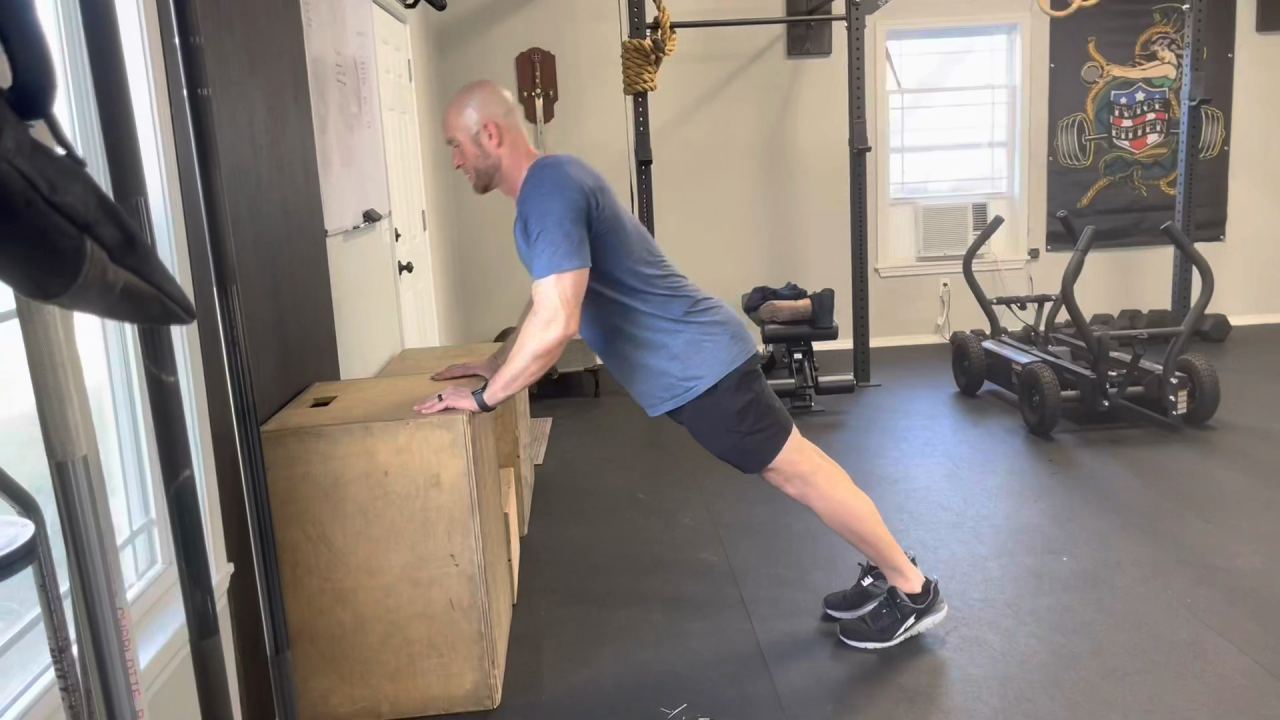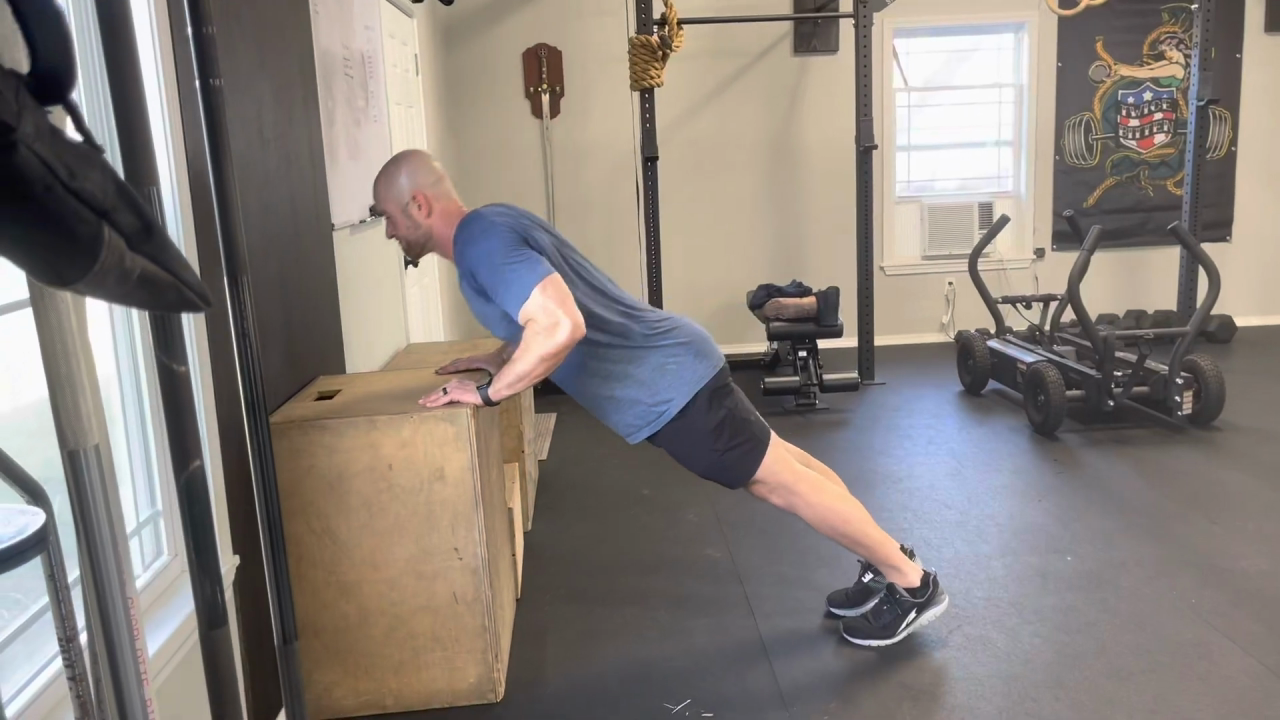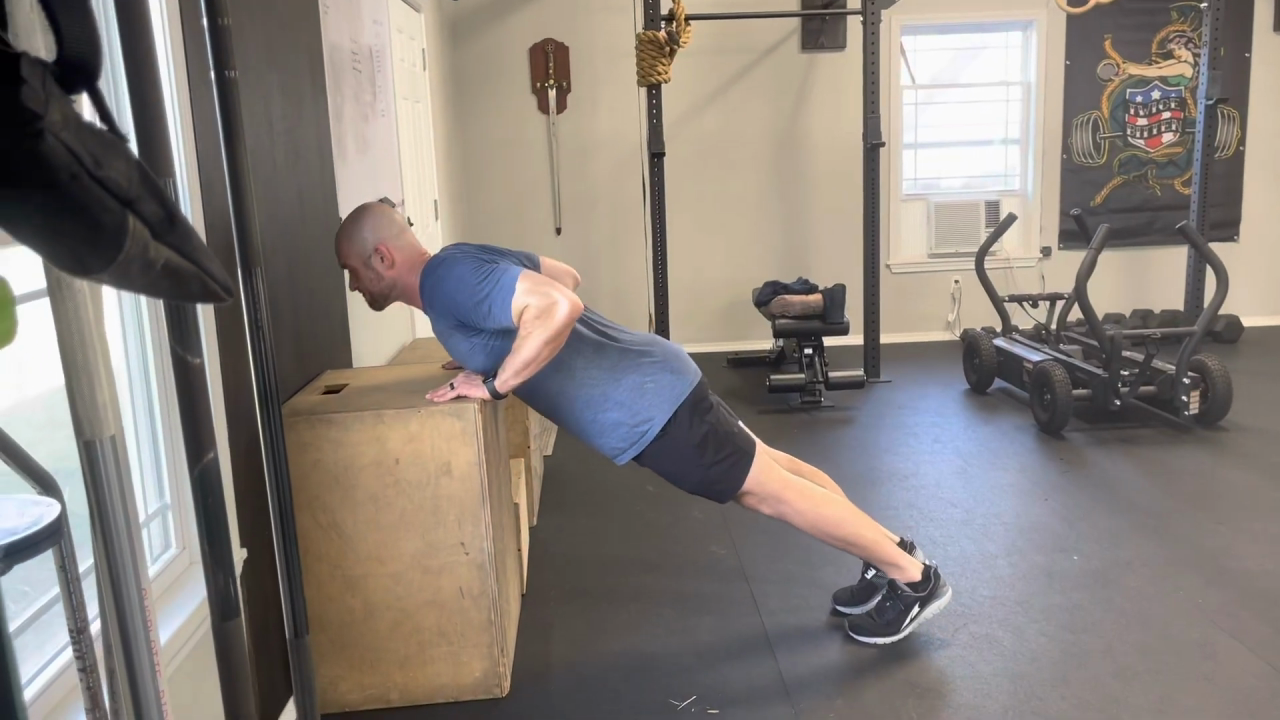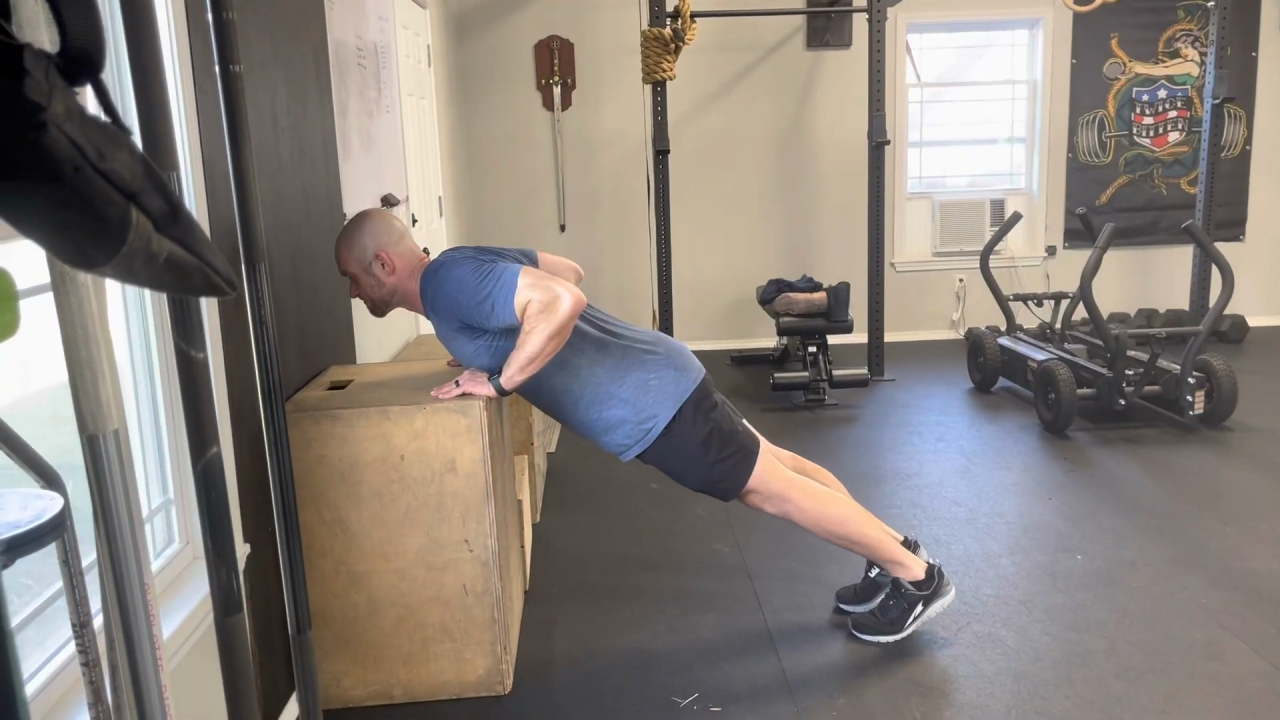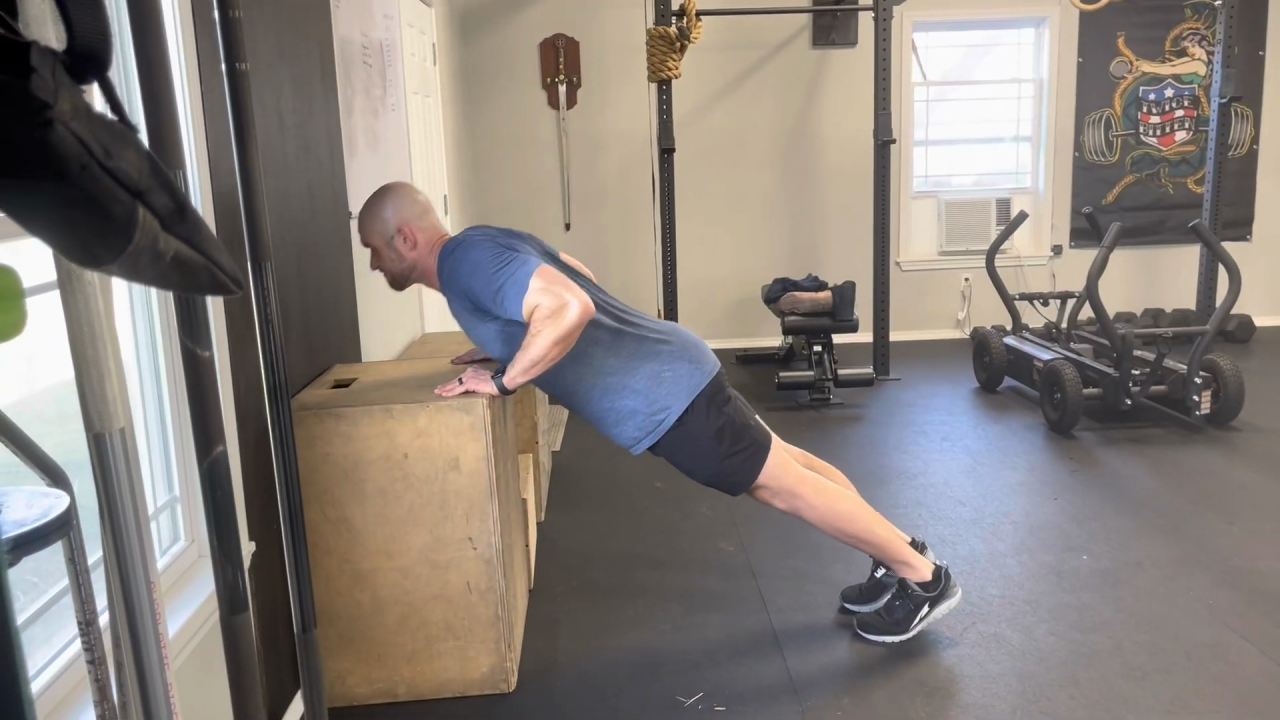
dt=0.4s
person 1, frame 1
left shoulder: (548, 193)
right shoulder: (553, 177)
left elbow: (555, 325)
right elbow: (554, 297)
left wrist: (484, 399)
right wrist: (495, 363)
left hip: (696, 367)
right hip: (701, 353)
left knee: (797, 472)
right knee: (795, 466)
left ankle: (913, 590)
right ankle: (886, 570)
person 1, frame 2
left shoulder: (482, 242)
right shoulder: (491, 222)
left elbow: (561, 329)
left wrist: (487, 392)
right wrist: (497, 359)
left hip: (665, 387)
right hip: (674, 362)
left knee: (783, 482)
right knee: (780, 466)
left ankle: (911, 584)
right ankle: (884, 563)
person 1, frame 3
left shoulder: (448, 281)
right shoulder: (461, 262)
left elbow: (560, 308)
right elbow: (566, 275)
left wrist: (493, 384)
left hip: (647, 407)
right hip: (655, 380)
left knee: (771, 490)
right knee: (769, 469)
left ankle: (912, 577)
right ankle: (888, 553)
person 1, frame 4
left shoulder: (451, 284)
right shoulder: (464, 265)
left elbow: (562, 300)
right elbow: (568, 270)
left wrist: (500, 380)
left hip: (652, 405)
right hip: (661, 379)
left knee: (776, 488)
right knee: (773, 469)
left ankle: (916, 576)
right ankle: (893, 553)
person 1, frame 5
left shoulder: (466, 262)
right shoulder: (482, 244)
left elbow: (572, 308)
left wrist: (502, 379)
right wrist: (502, 345)
left hip: (664, 397)
right hip: (671, 370)
left knee: (786, 484)
right knee: (782, 465)
left ankle: (922, 576)
right ankle: (898, 555)
